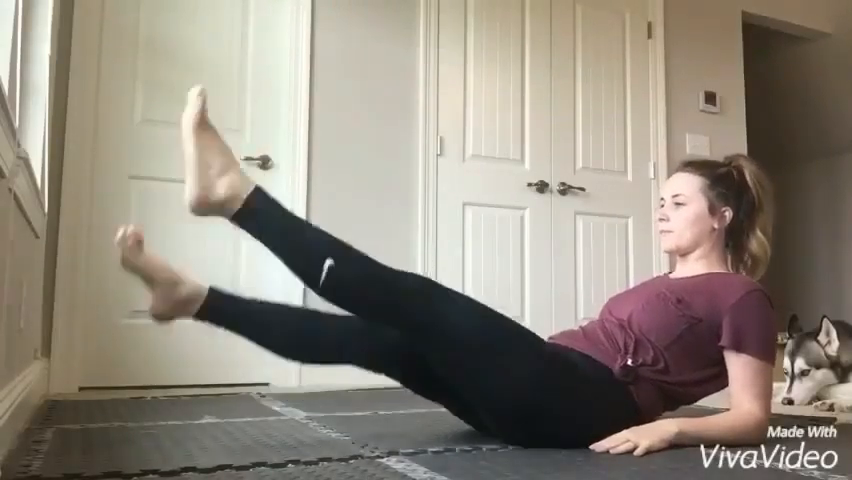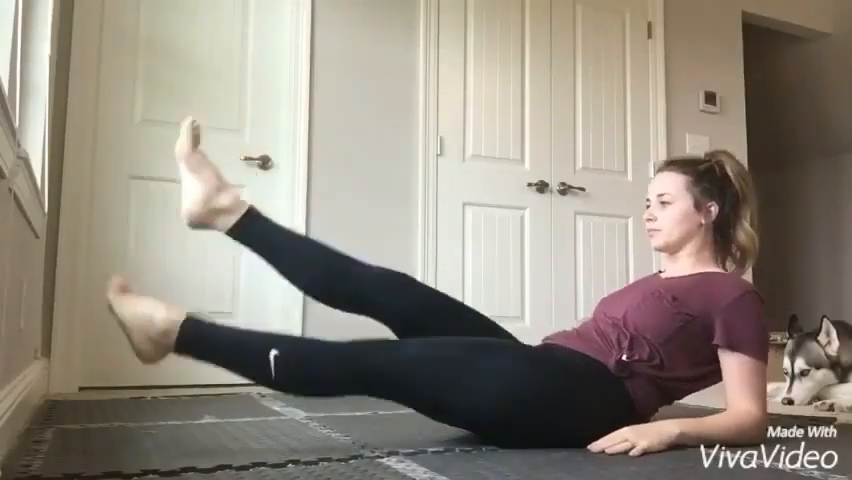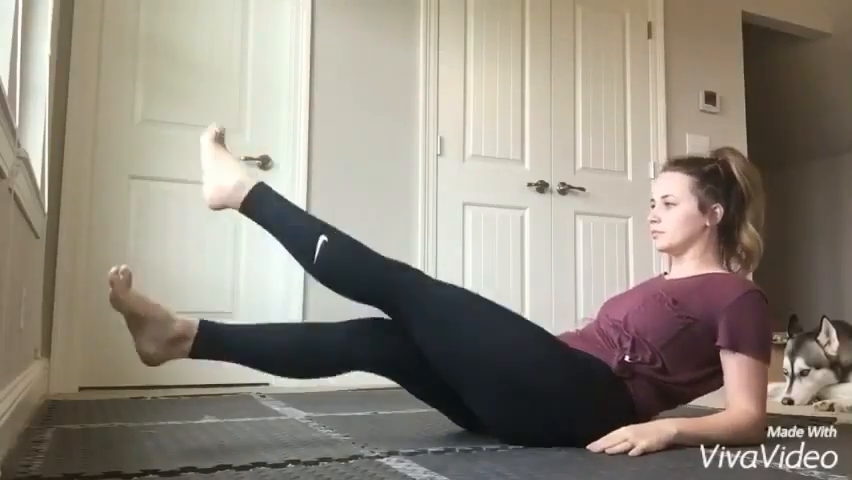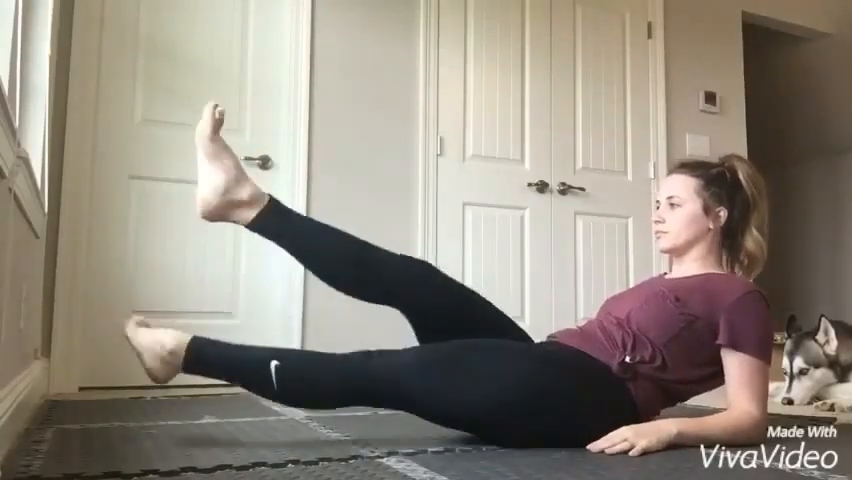
dt=0.3s
person 1, frame 1
left shoulder: (740, 298)
right shoulder: (670, 284)
left elbow: (751, 418)
left wrist: (670, 426)
left hip: (583, 406)
right hip: (546, 392)
left knee: (410, 299)
right knee: (377, 333)
left ankle: (237, 194)
right ankle: (192, 297)
person 1, frame 2
left shoulder: (732, 297)
right shoulder: (660, 282)
left elbow: (749, 417)
left wrist: (670, 427)
left hip: (584, 403)
right hip: (545, 386)
left knee: (372, 361)
right knee: (389, 294)
left ankle: (178, 332)
right ankle: (229, 210)
person 1, frame 3
left shoulder: (736, 299)
right shoulder: (665, 287)
left elbow: (748, 418)
left wrist: (667, 427)
left hip: (584, 404)
right hip: (543, 397)
left knee: (410, 293)
right knee: (377, 337)
left ankle: (246, 190)
right ankle: (183, 335)
person 1, frame 4
left shoulder: (736, 299)
right shoulder: (666, 284)
left elbow: (751, 418)
left wrist: (669, 426)
left hip: (581, 402)
right hip: (547, 384)
left knee: (387, 372)
right knee: (410, 280)
left ankle: (188, 351)
right ankle: (248, 201)
